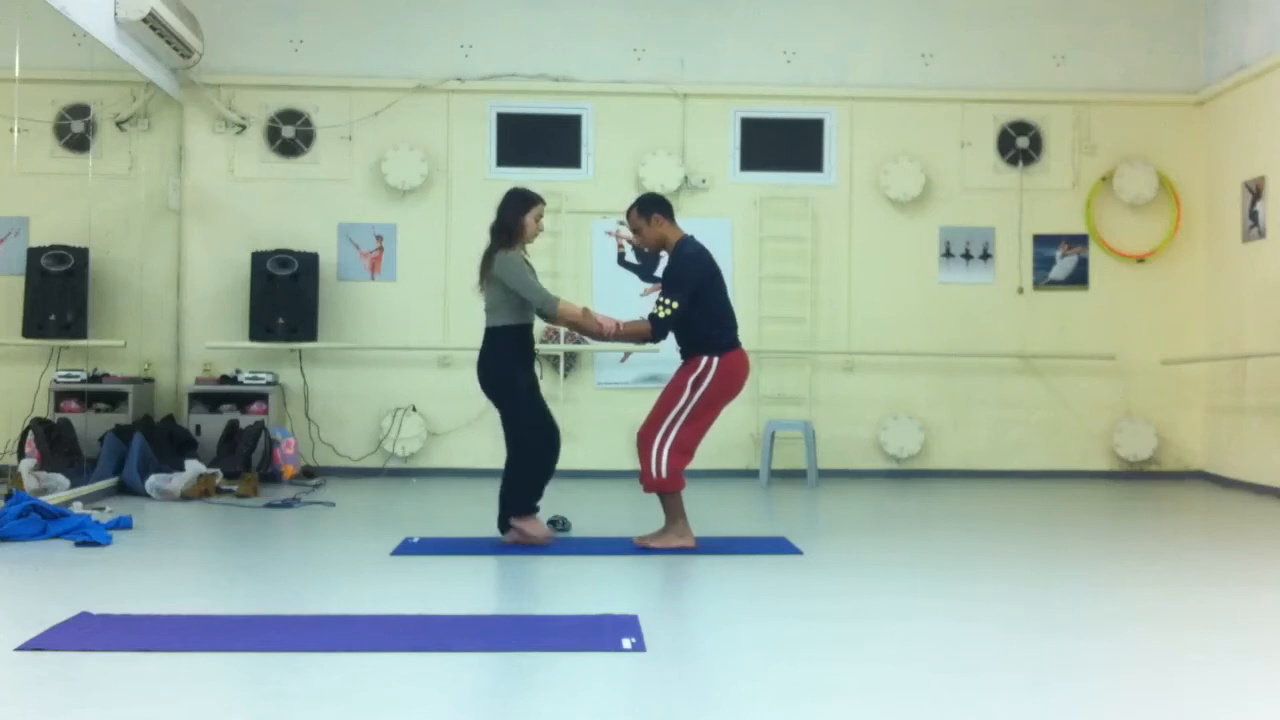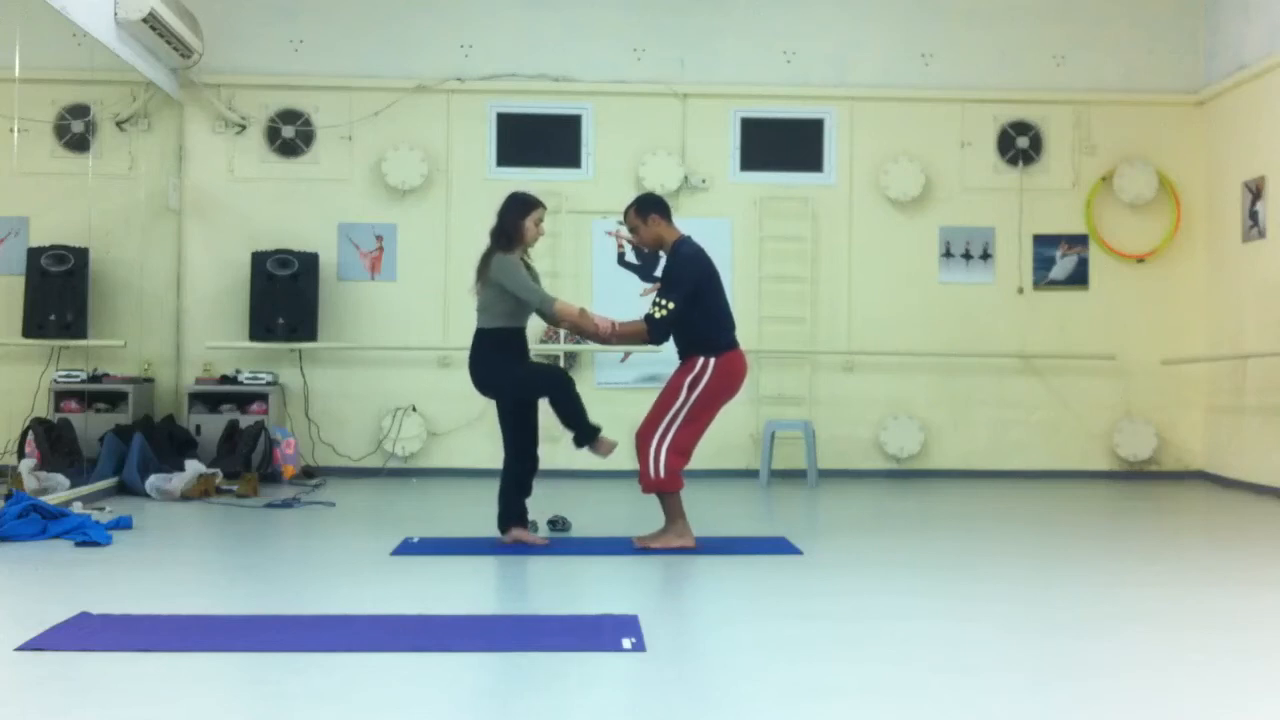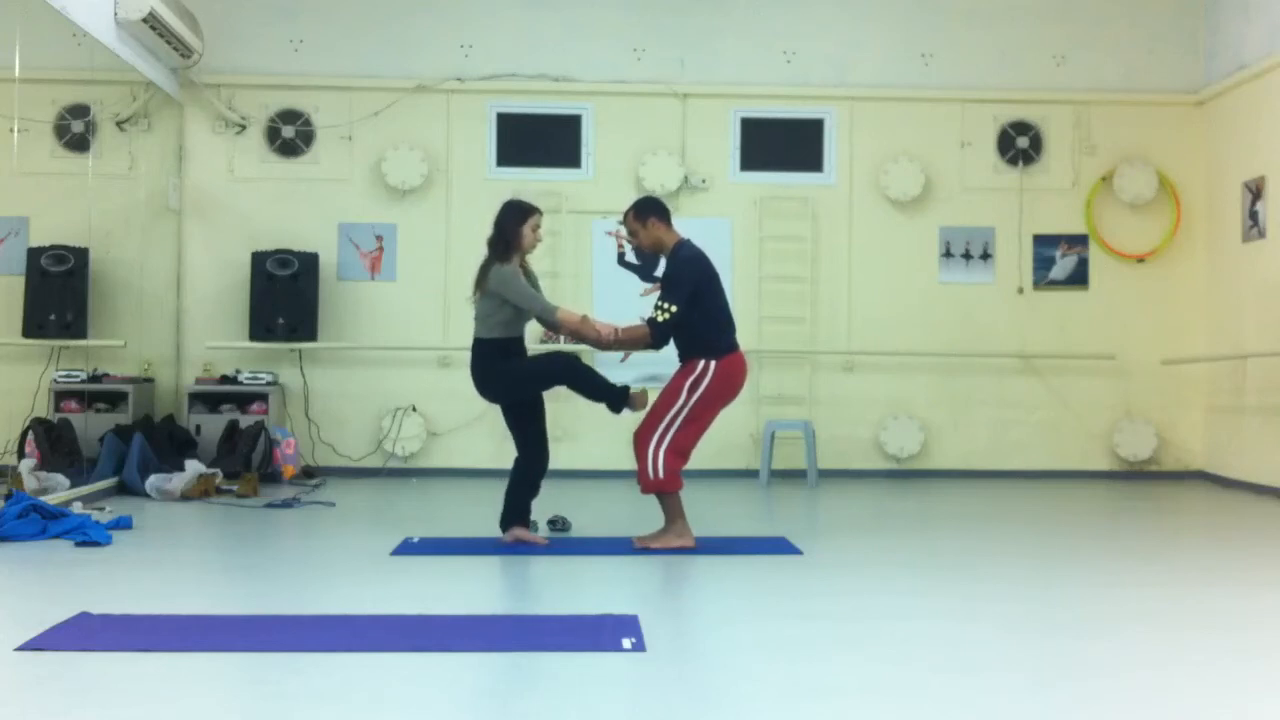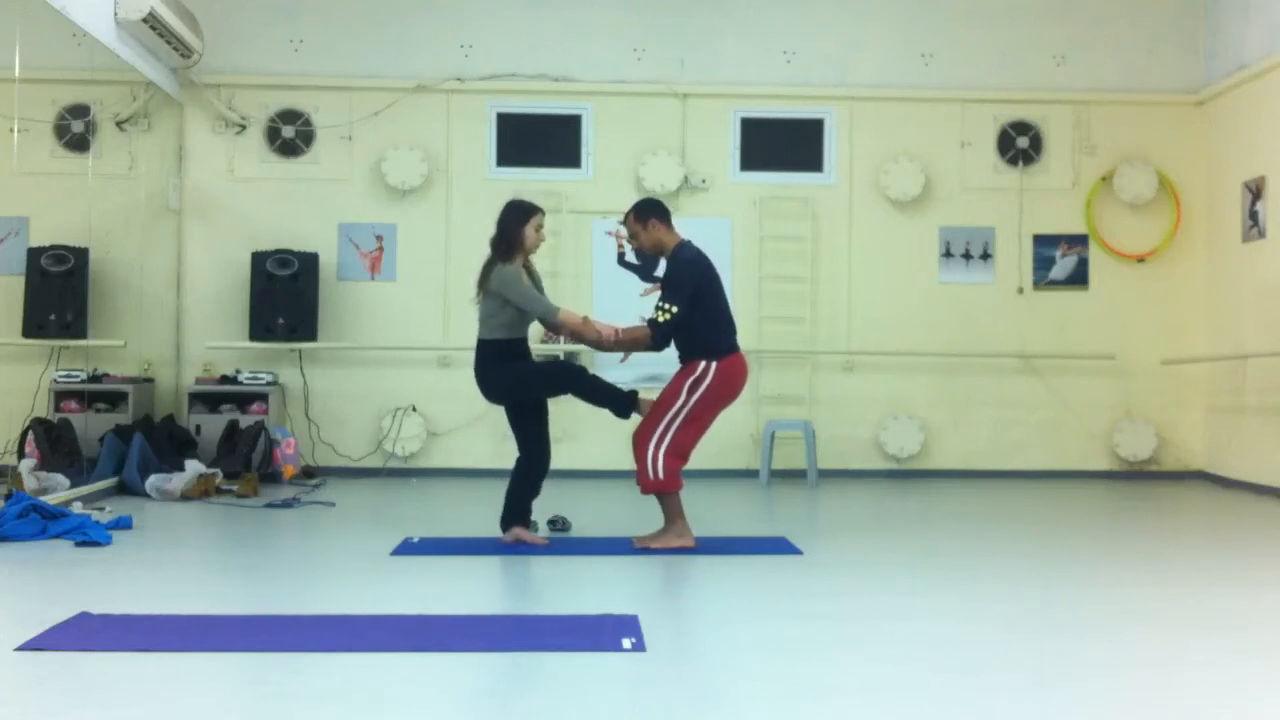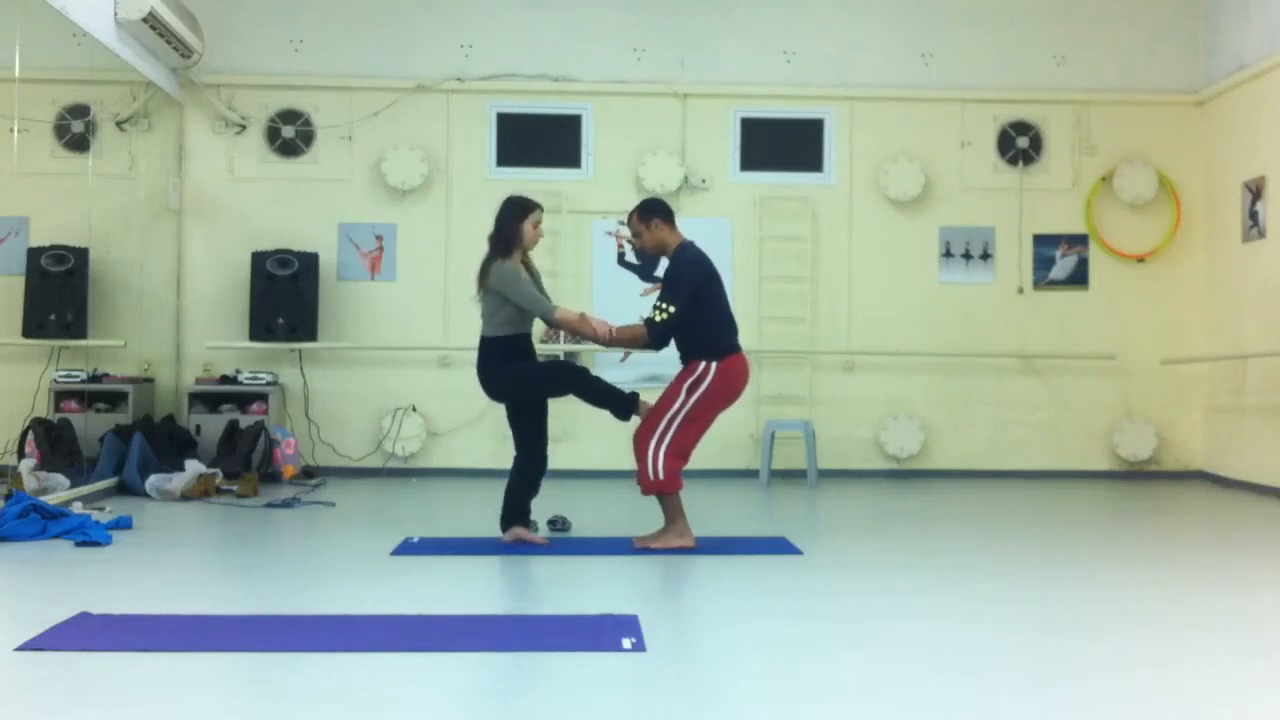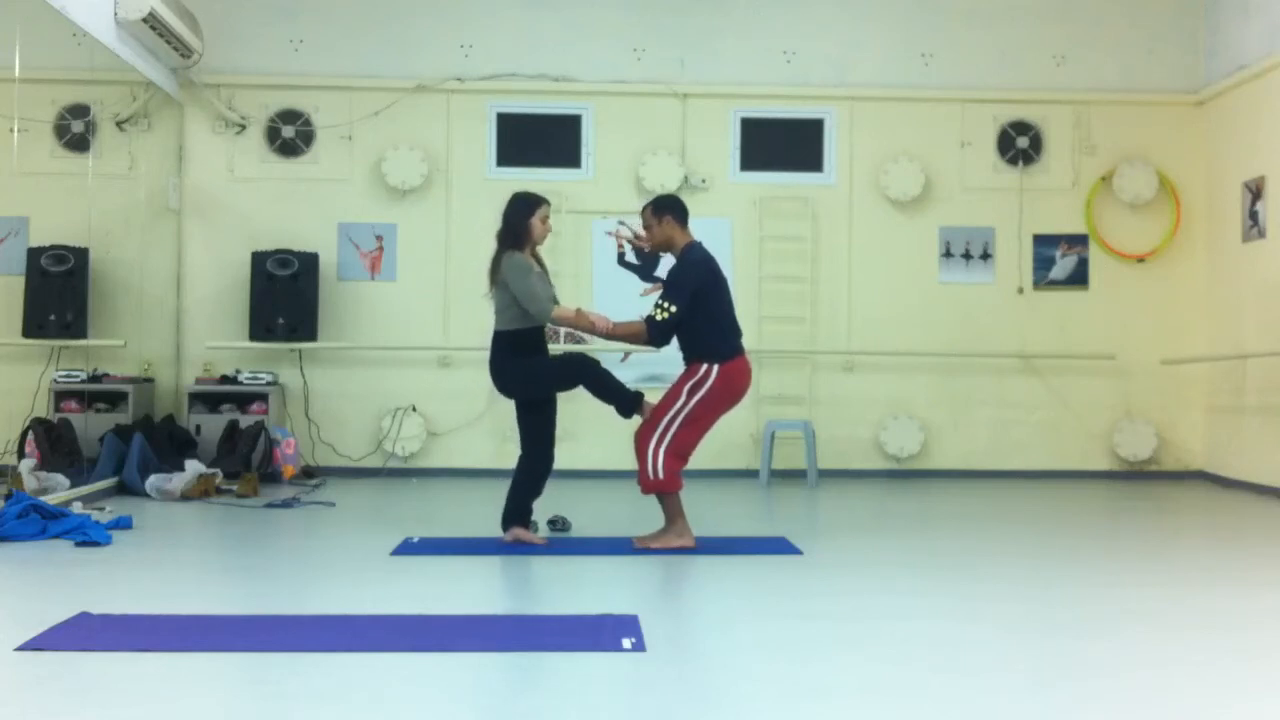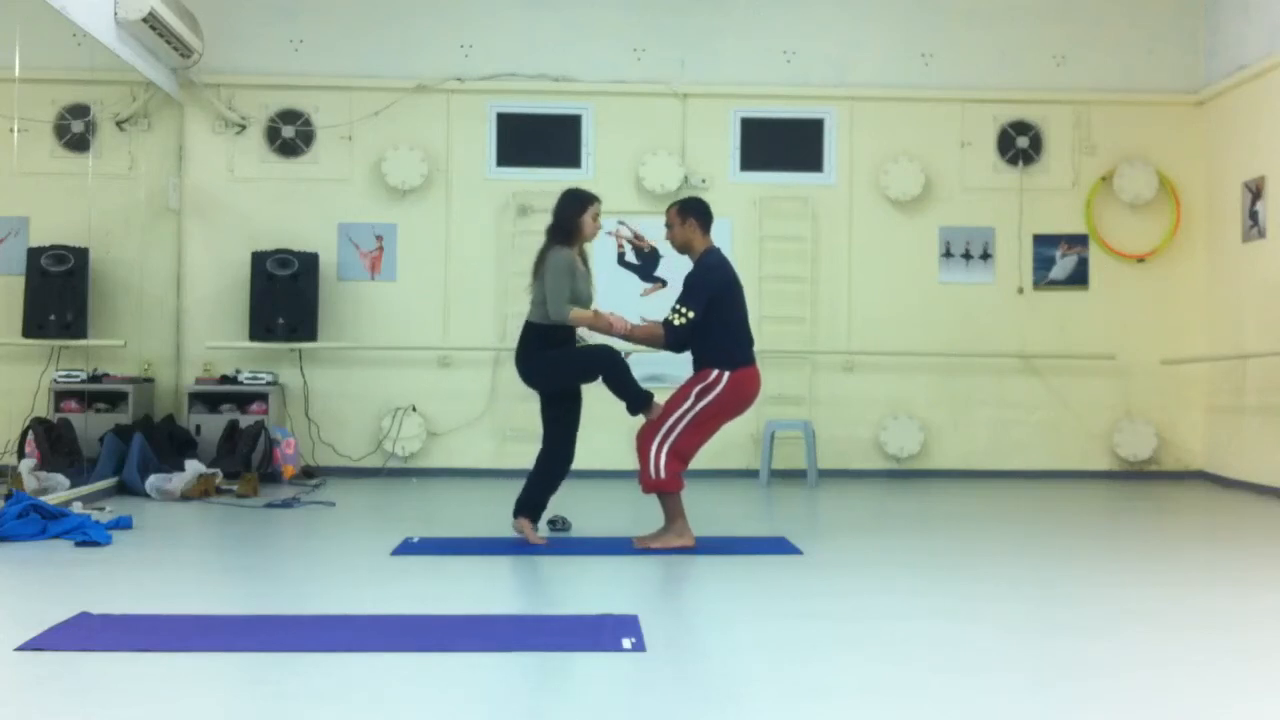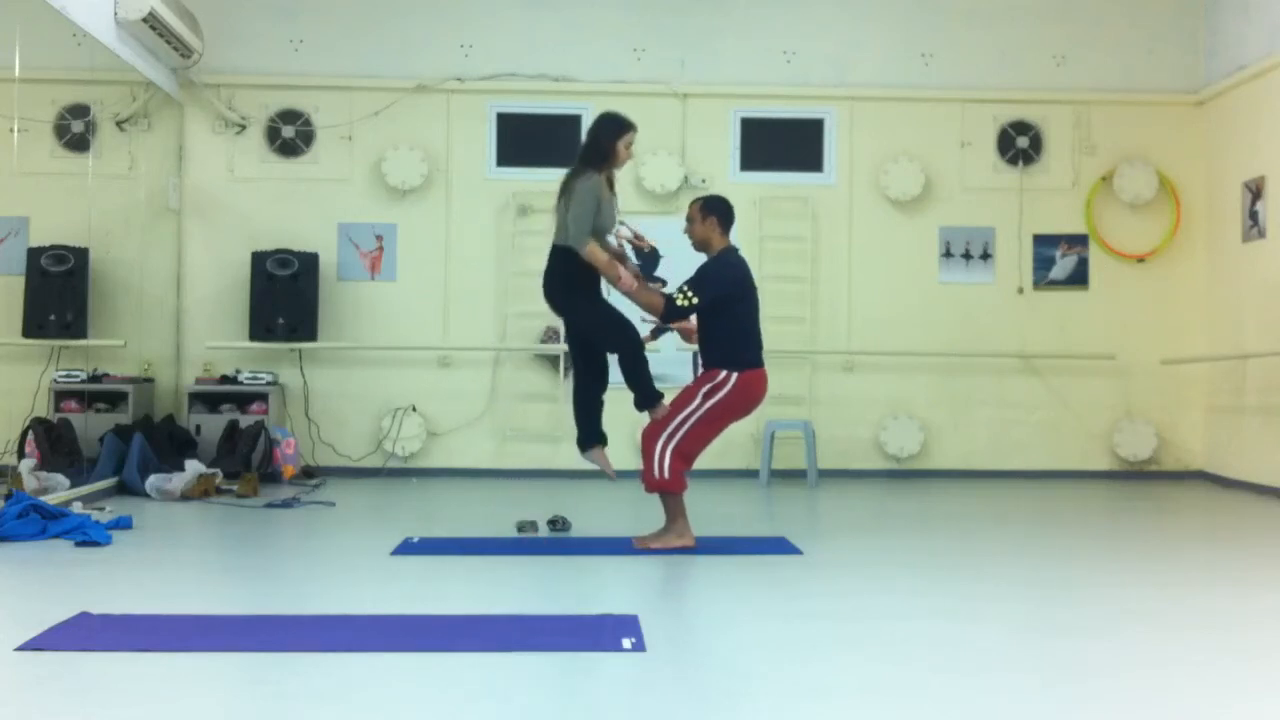
dt=0.5s
person 1, frame 1
left shoulder: (687, 259)
right shoulder: (685, 257)
left elbow: (659, 325)
right elbow: (663, 326)
left wrist: (610, 329)
right wrist: (613, 330)
left hip: (715, 365)
right hip: (710, 363)
left knee: (658, 442)
right knee: (656, 440)
left ankle: (679, 530)
right ankle: (675, 527)
person 1, frame 2
left shoulder: (685, 259)
right shoulder: (683, 256)
left elbow: (656, 327)
right elbow: (660, 329)
left wrist: (609, 330)
right wrist: (612, 335)
left hip: (713, 365)
right hip: (709, 363)
left knee: (657, 442)
right knee: (656, 441)
left ankle: (679, 531)
right ankle: (675, 528)
person 1, frame 3
left shoulder: (684, 262)
right shoulder: (684, 259)
left elbow: (659, 330)
right elbow: (662, 332)
left wrist: (610, 336)
right wrist: (614, 339)
left hip: (713, 368)
right hip: (711, 365)
left knee: (655, 442)
right knee: (653, 440)
left ankle: (679, 530)
right ankle: (674, 527)
person 1, frame 4
left shoulder: (685, 263)
right shoulder: (684, 261)
left elbow: (659, 332)
right elbow: (661, 335)
left wrist: (610, 336)
right wrist: (613, 340)
left hip: (714, 369)
right hip: (710, 367)
left knee: (653, 443)
right knee: (655, 441)
left ankle: (678, 530)
right ankle: (674, 528)
person 1, frame 5
left shoulder: (686, 264)
right shoulder: (687, 261)
left elbow: (656, 331)
right elbow: (661, 334)
left wrist: (606, 334)
right wrist: (612, 336)
left hip: (714, 370)
right hip: (715, 367)
left knee: (655, 442)
right knee: (654, 440)
left ankle: (679, 530)
right ankle: (675, 527)
person 1, frame 6
left shoulder: (691, 266)
right shoulder: (695, 261)
left elbow: (657, 330)
right elbow: (666, 330)
left wrist: (603, 329)
right wrist: (612, 329)
left hip: (717, 372)
right hip: (718, 369)
left knee: (655, 442)
right knee: (657, 441)
left ankle: (679, 530)
right ankle: (674, 527)
person 1, frame 7
left shoulder: (706, 272)
right shoulder: (713, 266)
left elbow: (676, 337)
right elbow: (688, 332)
left wrist: (622, 331)
right wrist: (633, 328)
left hip: (726, 379)
right hip: (727, 376)
left knee: (657, 441)
right knee: (658, 440)
left ankle: (678, 530)
right ankle: (674, 527)
person 1, frame 8
left shoulder: (722, 269)
right shoulder: (724, 266)
left elbow: (671, 311)
right elbow: (678, 307)
left wrist: (626, 285)
right wrist: (637, 281)
left hip: (735, 379)
right hip: (732, 376)
left knee: (661, 440)
right knee: (665, 439)
left ankle: (679, 530)
right ankle: (676, 527)
person 2, frame 1
left shoulder: (518, 261)
right shoulder: (504, 260)
left elbow: (543, 310)
right elbow: (544, 300)
left wrist: (585, 324)
right wrist: (591, 317)
left hip: (516, 359)
right hip: (500, 360)
left knee: (524, 444)
right knee: (544, 435)
left ankle: (512, 524)
right ankle: (521, 512)
person 2, frame 2
left shoulder: (521, 263)
right shoulder: (501, 261)
left elbow: (546, 312)
right elbow: (542, 301)
left wrist: (586, 326)
right wrist: (587, 317)
left hip: (512, 356)
right hip: (491, 359)
left knee: (523, 448)
right knee: (557, 379)
left ankle: (512, 524)
right ankle: (589, 437)
person 2, frame 3
left shoulder: (523, 272)
right shoulder: (499, 272)
left elbow: (547, 319)
right elbow: (544, 309)
left wrist: (586, 332)
right wrist: (589, 324)
left hip: (513, 365)
right hip: (492, 367)
left knee: (535, 451)
right knee: (564, 365)
left ankle: (514, 524)
right ankle: (624, 399)
person 2, frame 4
left shoulder: (527, 272)
right shoulder: (501, 273)
left elbow: (549, 321)
right elbow: (545, 310)
left wrist: (585, 333)
right wrist: (590, 325)
left hip: (518, 364)
right hip: (496, 368)
left knee: (536, 452)
right knee: (568, 375)
left ankle: (514, 524)
right ankle: (635, 404)
person 2, frame 5
left shoulder: (527, 268)
right shoulder: (501, 269)
left elbow: (548, 314)
right elbow: (544, 309)
left wrist: (586, 329)
right wrist: (588, 321)
left hip: (521, 362)
right hip: (499, 366)
left knee: (534, 451)
right knee: (569, 375)
left ankle: (514, 524)
right ankle: (637, 407)
person 2, frame 6
left shoulder: (534, 262)
right shoulder: (512, 262)
left elbow: (552, 310)
right elbow: (541, 309)
left wrist: (586, 321)
right wrist: (586, 317)
left hip: (531, 359)
right hip: (512, 362)
left knee: (539, 451)
right knee: (582, 366)
left ankle: (515, 524)
right ankle: (639, 407)
person 2, frame 7
left shoulder: (578, 258)
right shoulder: (559, 257)
right elbow: (559, 312)
left wrist: (607, 321)
right wrist: (603, 321)
left hip: (557, 353)
right hip: (538, 355)
left knee: (560, 445)
right knee: (607, 359)
left ankle: (526, 517)
right ankle: (646, 408)
person 2, frame 8
left shoulder: (603, 182)
right shoulder: (588, 182)
right elbow: (578, 238)
left wrist: (619, 259)
right wrist: (614, 271)
left hip: (581, 281)
right hip: (566, 281)
left knee: (591, 367)
right knee: (625, 336)
left ankle: (591, 442)
right ankle: (652, 405)
